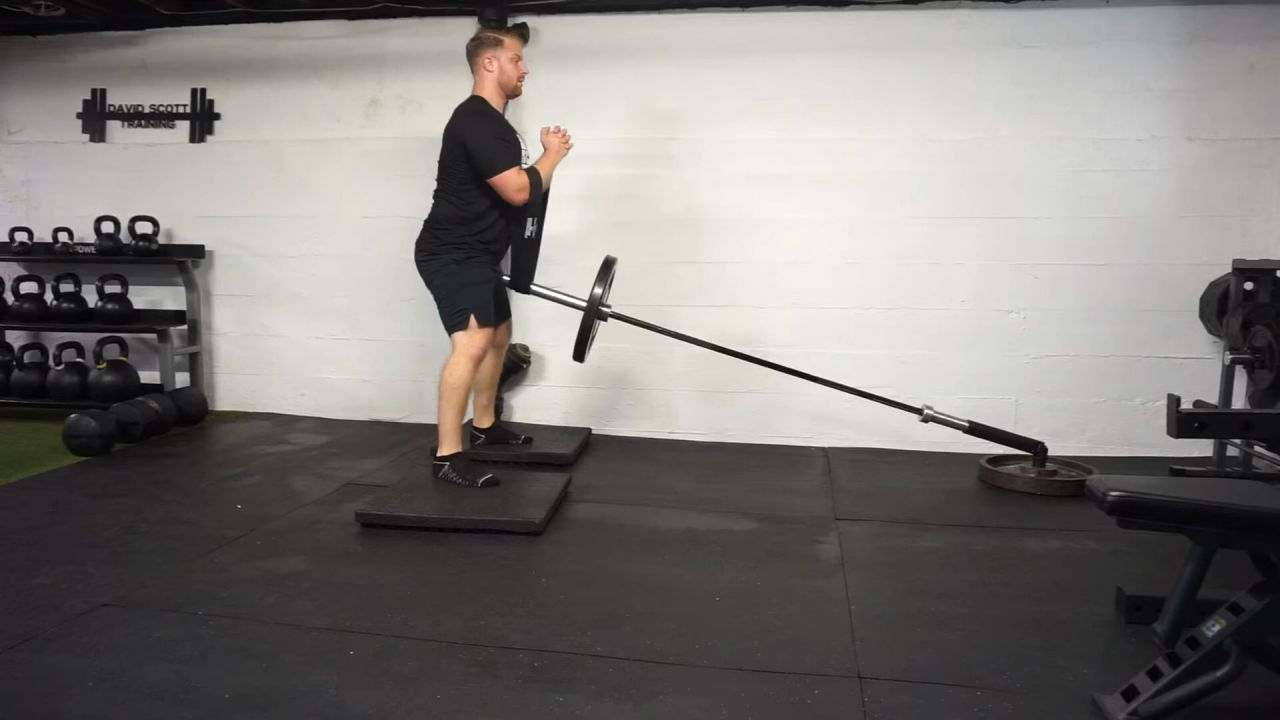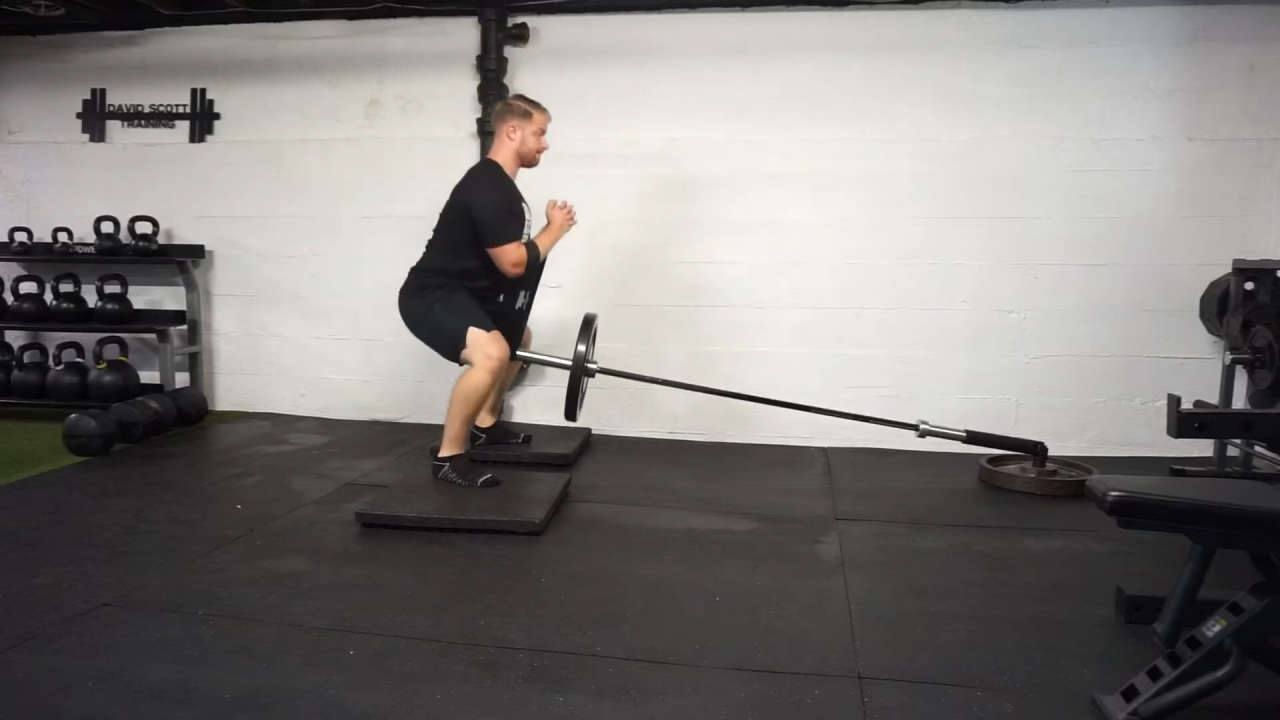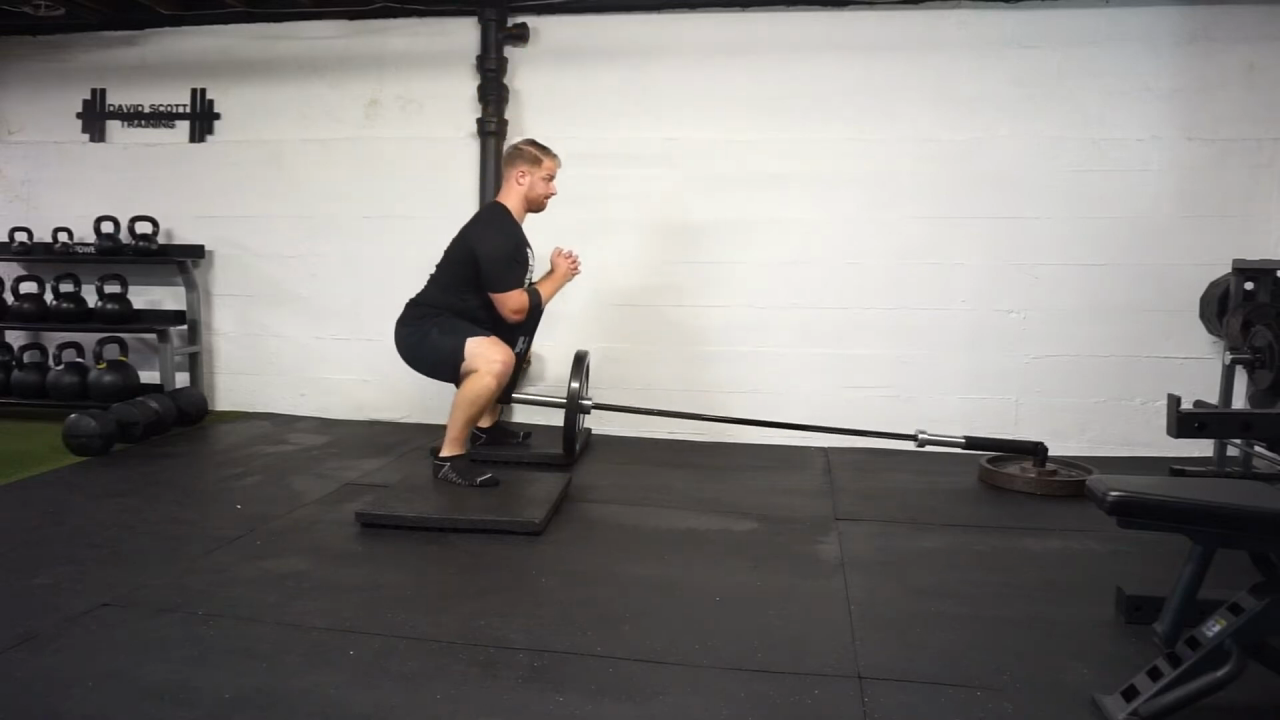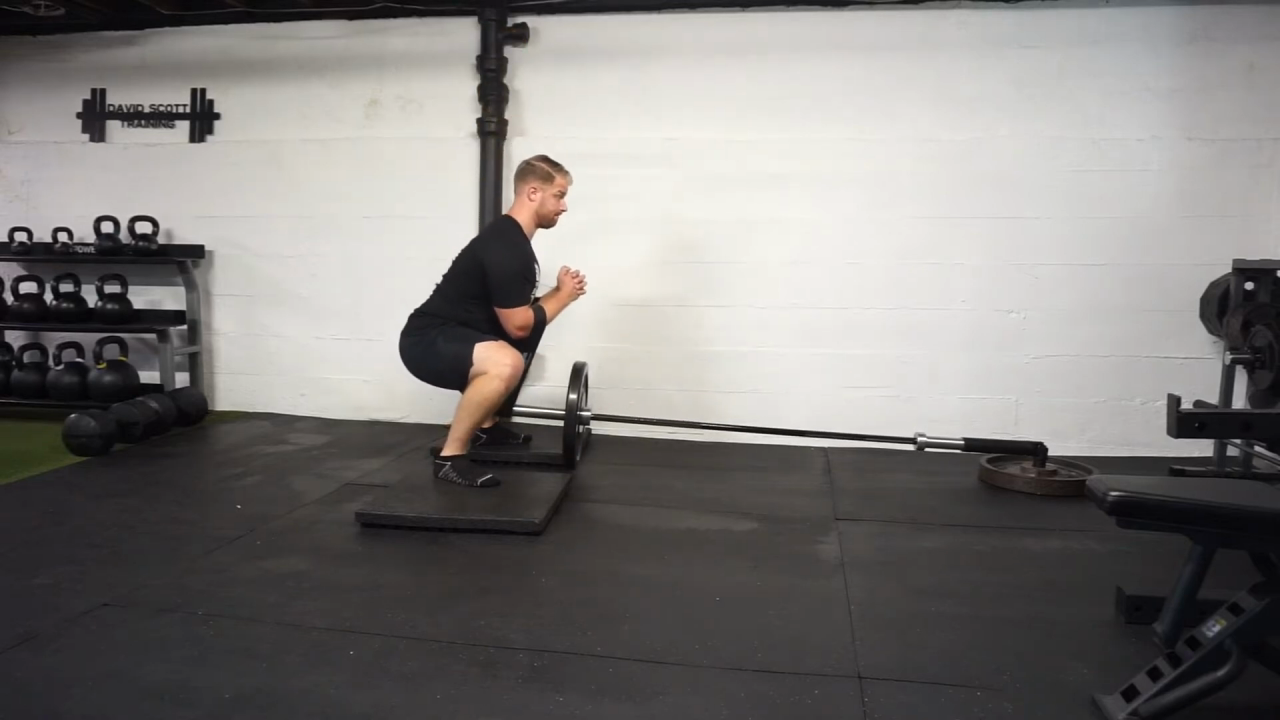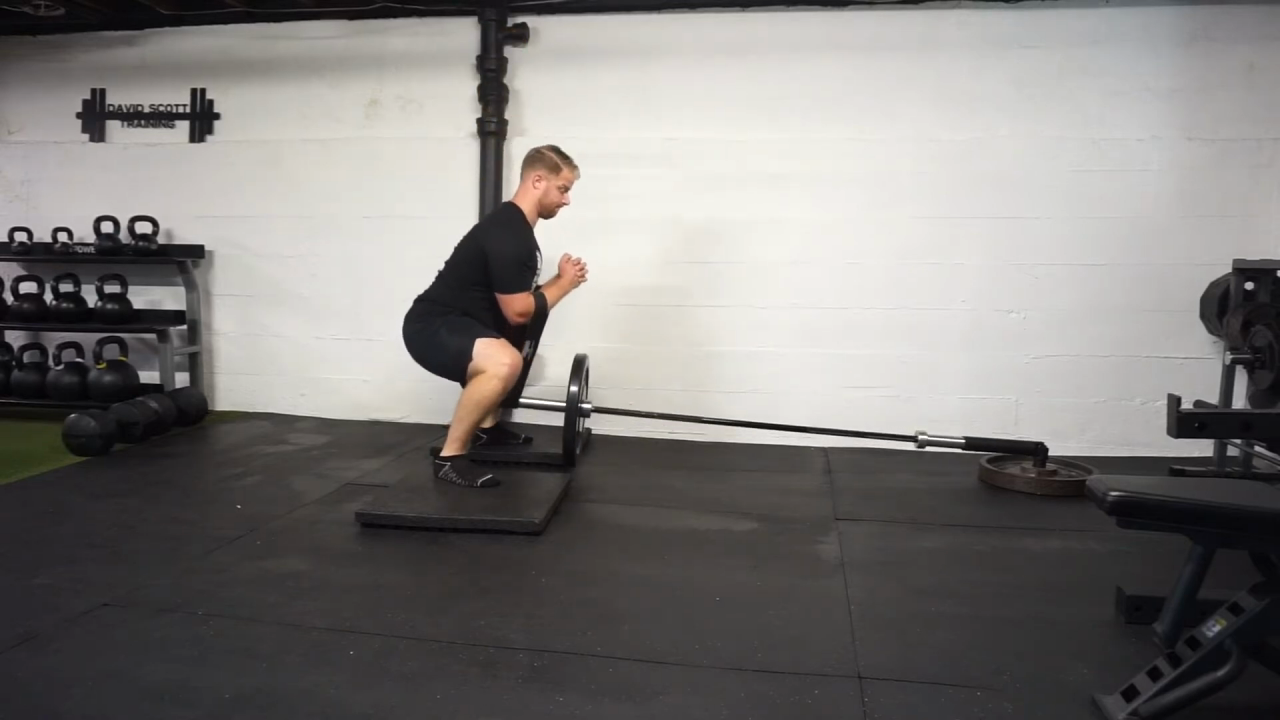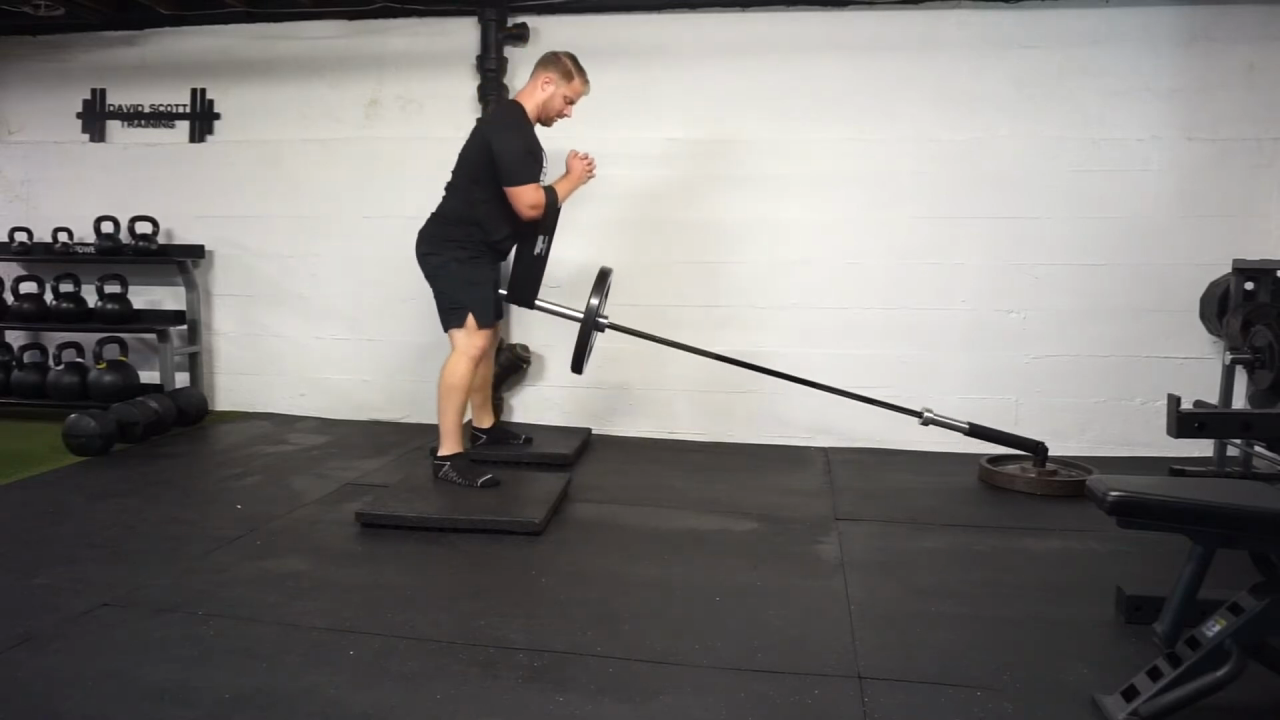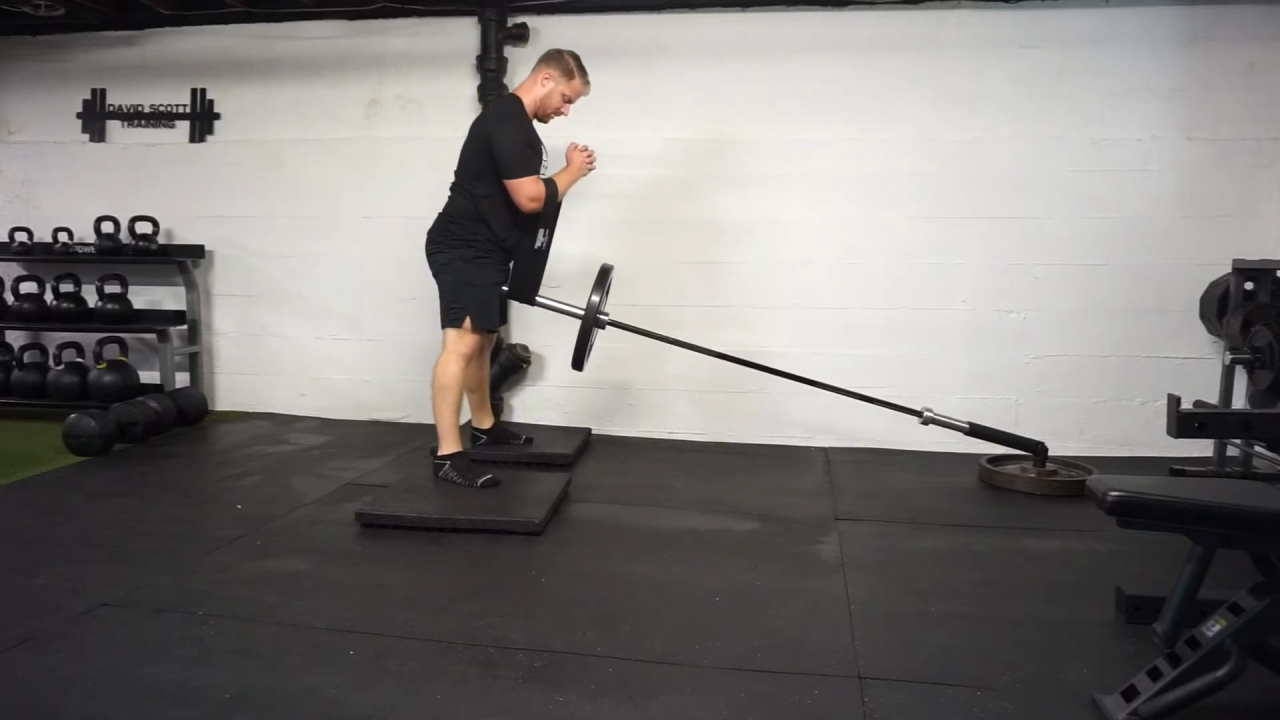
dt=0.7s
person 1, frame 1
left shoulder: (489, 119)
right shoulder: (476, 121)
right elbow: (518, 190)
right wrist: (553, 153)
left hip: (476, 251)
right hip: (453, 253)
left knee: (497, 335)
right knee: (472, 343)
left ankle: (484, 426)
right ankle: (448, 457)
person 1, frame 2
left shoulder: (499, 183)
right shoulder: (488, 189)
left elbow: (511, 258)
right elbow: (514, 263)
right wrist: (556, 228)
left hip: (465, 291)
right hip: (431, 296)
left knee: (517, 339)
right knee: (491, 353)
left ankle: (485, 425)
right ankle: (449, 457)
person 1, frame 3
left shoulder: (504, 226)
right shoulder: (495, 234)
left elbow: (512, 300)
right elbow: (515, 309)
left wrist: (555, 274)
right wrist: (559, 276)
left hip: (451, 324)
right hip: (423, 331)
left knee: (517, 348)
right knee: (497, 360)
left ankle: (485, 426)
right ankle: (449, 458)
person 1, frame 4
left shoulder: (512, 238)
right shoulder: (506, 249)
left elbow: (517, 315)
right elbow: (518, 325)
left wrist: (561, 292)
right wrist: (565, 295)
left hip: (452, 333)
right hip: (427, 340)
left knee: (522, 351)
right knee: (506, 364)
left ankle: (486, 427)
right ankle: (451, 458)
person 1, frame 5
left shoulder: (514, 226)
right shoulder: (508, 236)
left elbow: (515, 302)
right elbow: (517, 312)
left wrist: (561, 280)
right wrist: (565, 283)
left hip: (458, 318)
right hip: (432, 326)
left knee: (519, 350)
right knee: (504, 363)
left ankle: (486, 427)
right ankle: (451, 457)
person 1, frame 6
left shoulder: (513, 124)
right shoulder: (510, 129)
left elbow: (522, 202)
right elbow: (530, 205)
right wrist: (574, 178)
left hip: (473, 248)
right hip: (452, 250)
left knee: (486, 339)
right knee: (472, 344)
left ankle: (485, 427)
right ankle: (449, 456)
person 1, frame 7
left shoulder: (512, 120)
right shoulder: (507, 122)
left elbow: (525, 195)
right elbow: (530, 197)
right wrist: (574, 170)
left hip: (484, 249)
right hip: (463, 249)
left knee: (482, 340)
right knee: (462, 344)
left ankle: (484, 427)
right ankle: (448, 455)
